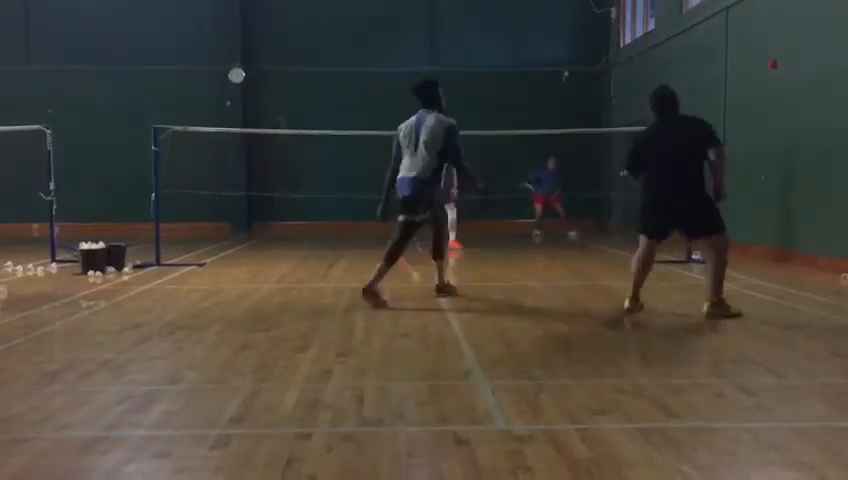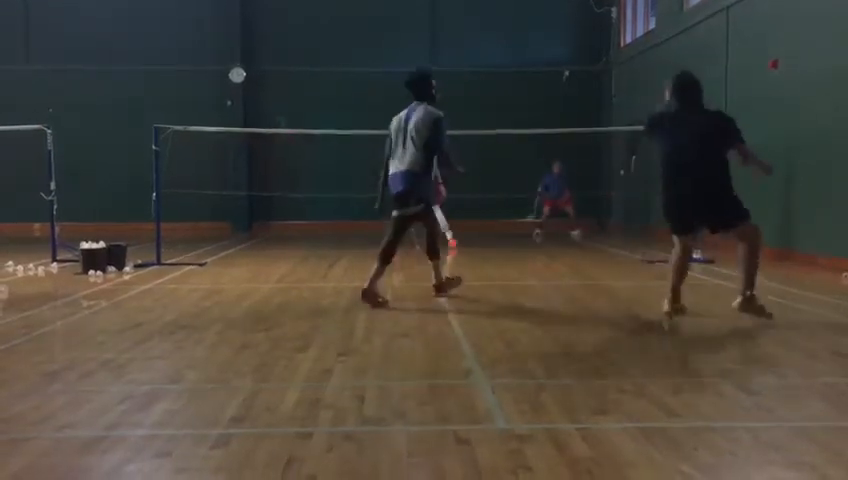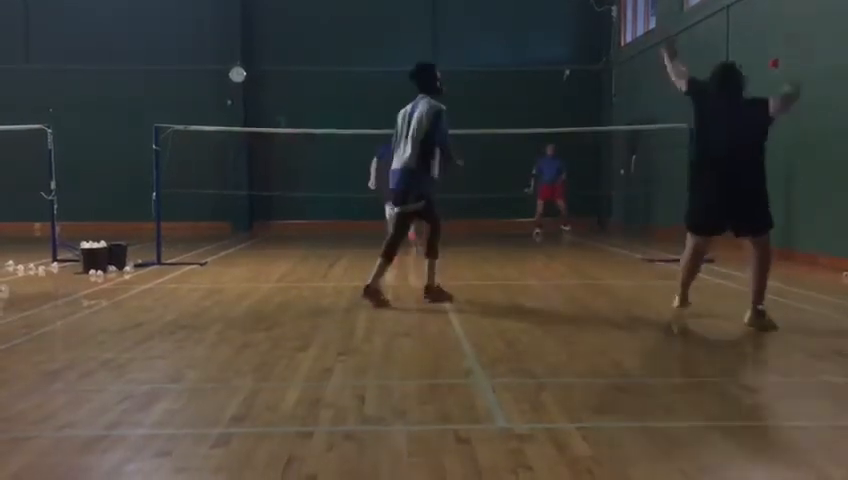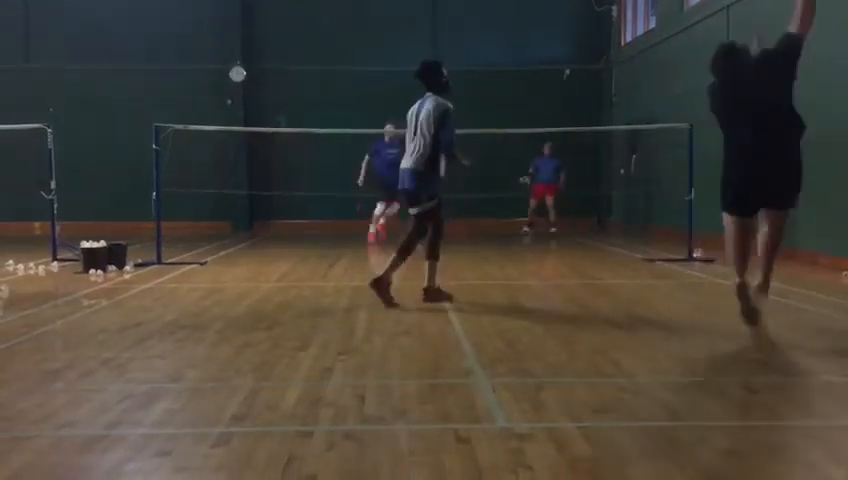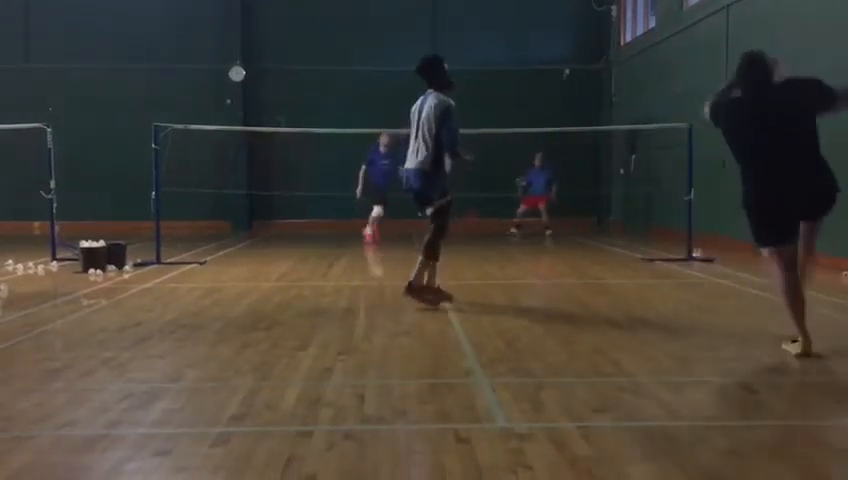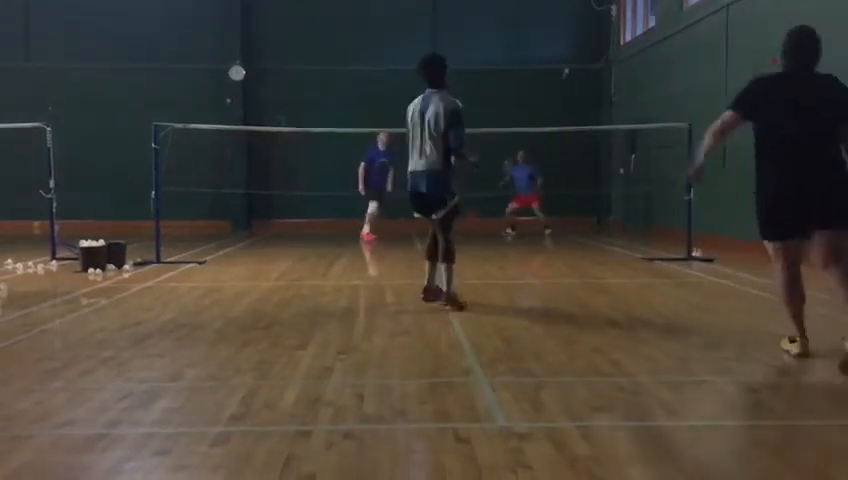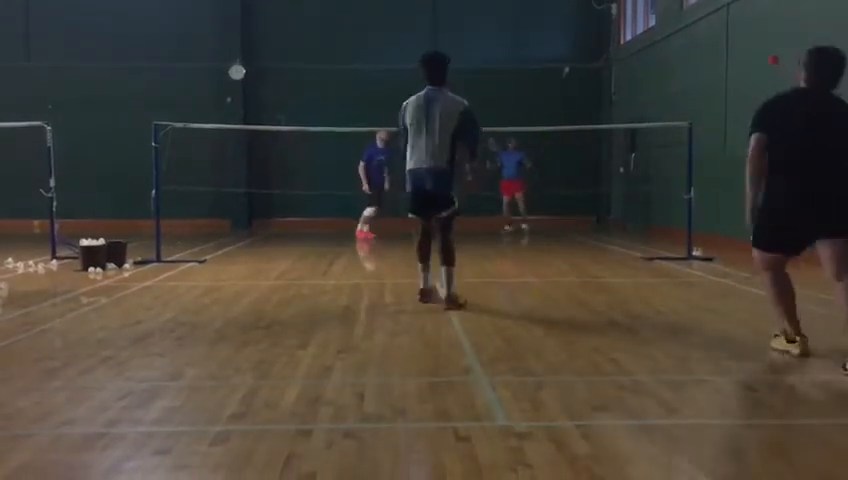
dt=0.2s
person 1, frame 1
left shoulder: (646, 137)
right shoulder: (698, 126)
left elbow: (632, 170)
right elbow: (716, 157)
left wrist: (648, 187)
right wrist: (719, 186)
left hip: (655, 200)
right hip: (691, 199)
left knee: (646, 248)
right knee: (718, 247)
left ankle: (633, 299)
right ankle: (714, 302)
person 1, frame 2
left shoulder: (665, 121)
right shoulder: (719, 121)
left elbow: (651, 124)
right elbow: (741, 153)
left wrist: (668, 103)
right wrist: (761, 166)
left hip: (677, 197)
right hip: (713, 193)
left knee: (682, 247)
right knee: (750, 236)
left ankle: (672, 300)
right ankle: (747, 296)
person 1, frame 3
left shoulder: (706, 99)
right shoulder: (754, 110)
left elbow: (680, 77)
right elbow: (780, 102)
left wrist: (669, 56)
right wrist: (791, 93)
left hip: (705, 192)
right hip: (745, 195)
left knee: (696, 247)
right knee: (761, 248)
left ankle: (681, 297)
right ankle: (756, 310)
person 1, frame 4
left shoulder: (720, 94)
right shoulder: (770, 65)
left hip: (742, 169)
right hip: (783, 166)
left knee: (736, 229)
right knee: (773, 224)
left ankle: (741, 283)
right ankle: (763, 283)
person 1, frame 5
left shoulder: (730, 110)
right shoulder: (797, 92)
left elbow: (710, 108)
left wrist: (735, 85)
left hip: (766, 198)
right hip: (816, 191)
left knee: (783, 265)
left ankle: (802, 338)
right ankle: (806, 257)
person 1, frame 6
left shoulder: (762, 89)
left elbow: (724, 124)
left wrist: (700, 159)
left hip: (779, 190)
left knee: (786, 263)
left ankle: (799, 337)
person 1, frame 7
left shoulder: (776, 106)
left elbow: (756, 152)
left wrist: (753, 200)
left hip: (784, 203)
left knee: (768, 264)
left ankle: (794, 337)
person 2, frame 1
left shoulder: (404, 126)
right shoulder: (446, 125)
left elbow: (394, 167)
right elbow: (457, 162)
left wrist: (385, 201)
right wrist: (476, 184)
left hip: (405, 184)
right hip: (424, 186)
left knee: (440, 226)
right knee: (403, 238)
left ankle: (441, 283)
right ankle: (372, 286)
person 2, frame 2
left shoulder: (398, 118)
right shoulder: (433, 116)
left elbow: (388, 158)
right elbow: (441, 156)
left wrist: (382, 195)
right wrist: (457, 170)
left hip: (397, 179)
right hip: (414, 180)
left knee: (432, 226)
right knee: (396, 234)
left ankle: (440, 281)
right ankle: (370, 288)
person 2, frame 3
left shoulder: (405, 111)
right shoulder: (435, 109)
right elbow: (443, 150)
left wrist: (394, 187)
right wrist: (457, 163)
left hip: (401, 175)
right hip: (414, 177)
left knee: (434, 225)
right knee: (399, 231)
left ankle: (431, 286)
right ankle: (373, 285)
person 2, frame 4
left shoulder: (415, 108)
right shoulder: (442, 108)
right elbow: (447, 148)
right wrist: (462, 163)
left hip: (410, 173)
right hip: (423, 176)
left knee: (436, 226)
right knee: (418, 231)
left ankle: (431, 287)
right ankle: (383, 278)
person 2, frame 5
left shoulder: (418, 104)
right shoulder: (444, 104)
right elbow: (449, 146)
right wrist: (464, 159)
left hip: (414, 171)
right hip: (429, 173)
left knee: (437, 227)
right knee: (439, 227)
left ankle: (429, 285)
right ankle: (416, 281)
person 2, frame 6
left shoulder: (414, 105)
right shoulder: (450, 106)
right elbow: (456, 148)
right wrist: (468, 160)
left hip: (416, 174)
right hip: (437, 175)
left knee: (437, 229)
right knee: (444, 231)
left ankle: (430, 285)
right ankle: (448, 291)
person 2, frame 7
left shoulder: (408, 105)
right shoulder: (458, 106)
left elbow: (404, 145)
right elbow: (472, 144)
right wrist: (470, 165)
left hip: (415, 175)
right hip: (440, 175)
left knee: (425, 230)
right knee: (444, 232)
left ankle: (425, 287)
right ankle: (449, 293)
